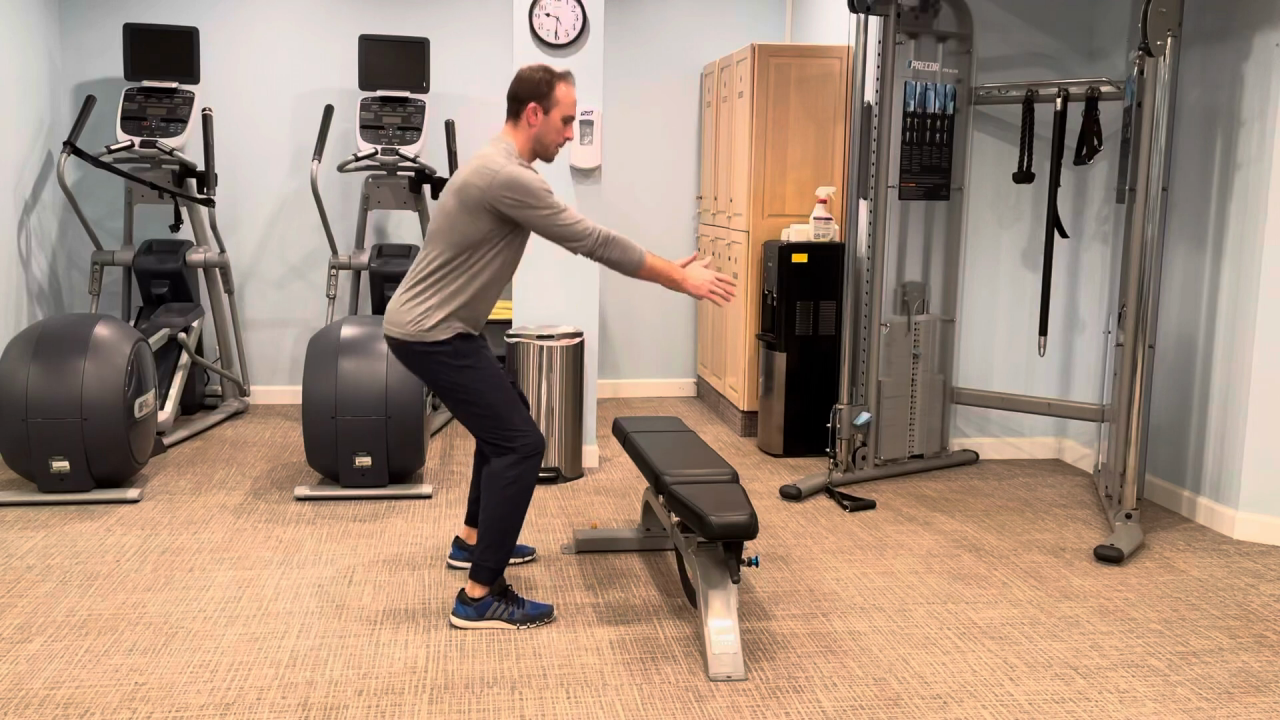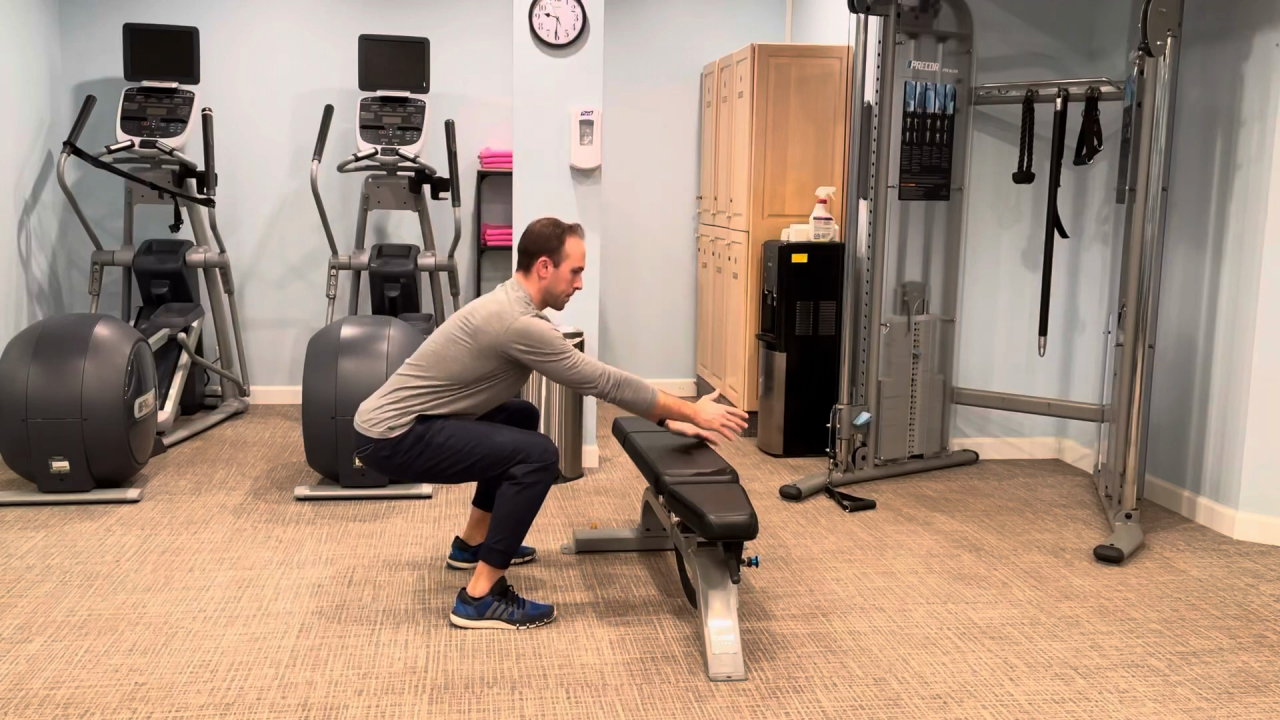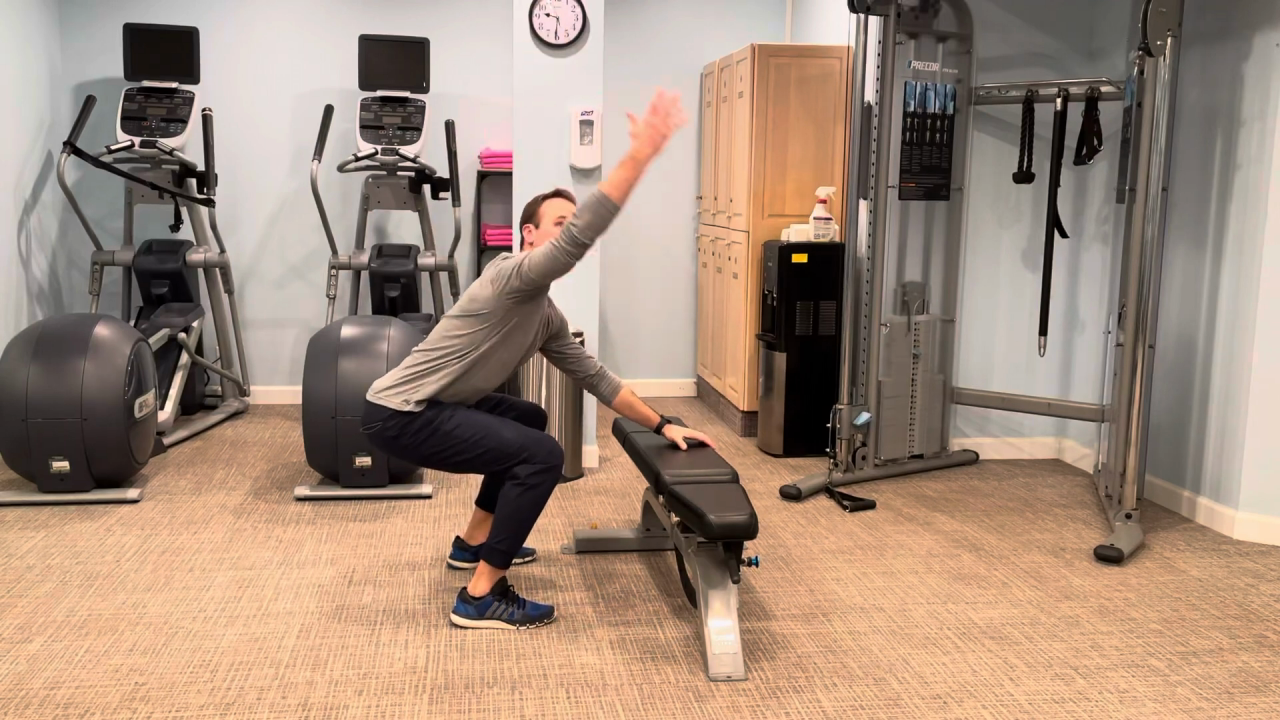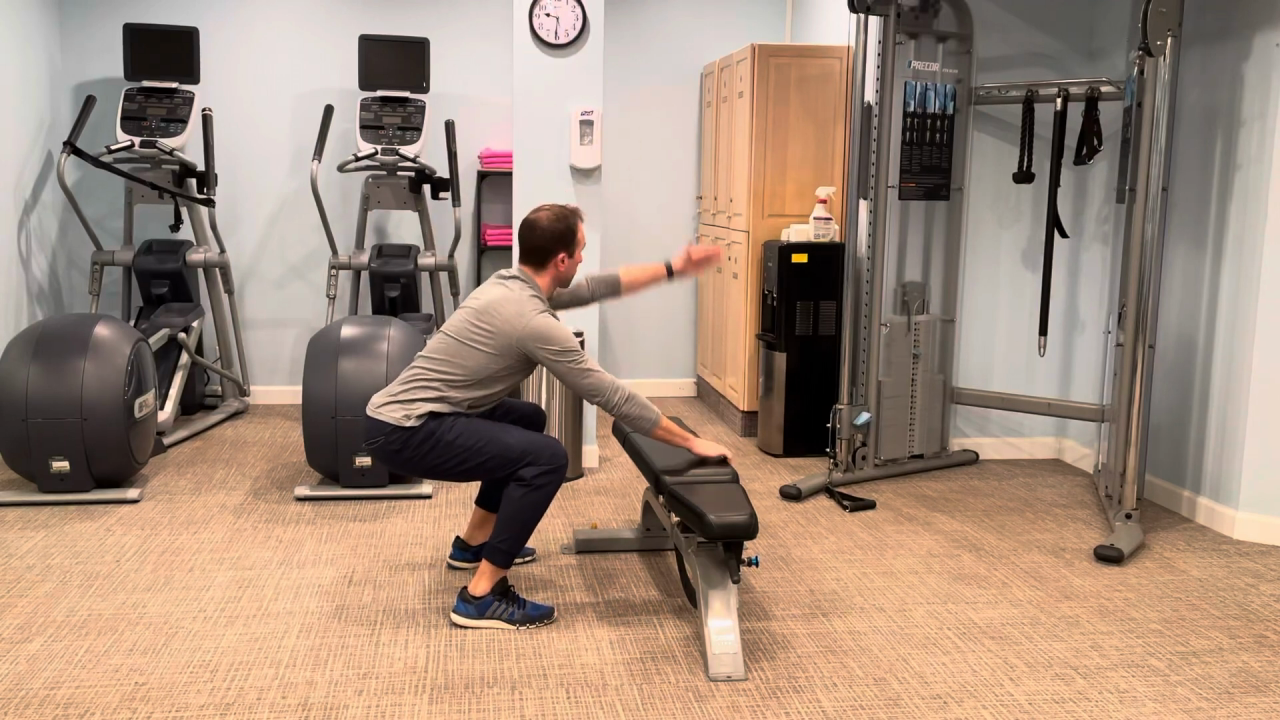
dt=1s
person 1, frame 1
left shoulder: (502, 167)
right shoulder: (505, 175)
left elbow: (583, 236)
right elbow: (590, 240)
left wrist: (664, 269)
right wrist: (678, 278)
left hip: (436, 324)
right hip: (432, 332)
left knee: (503, 423)
right knee: (519, 442)
left ankle: (473, 537)
right ankle: (480, 596)
person 1, frame 2
left shoulder: (517, 308)
right shoulder: (517, 323)
left elbow: (591, 369)
right elbow: (604, 383)
left wrist: (669, 418)
right wrist: (693, 411)
left hip: (400, 421)
right hip: (390, 437)
left knee: (520, 418)
right knee: (536, 454)
left ankle: (473, 542)
right ankle: (480, 597)
person 1, frame 3
left shoulder: (545, 315)
right shoulder: (510, 277)
left elbow: (594, 376)
right elbow: (576, 235)
left wrist: (661, 424)
right wrist: (639, 153)
left hip: (431, 407)
right hip: (399, 415)
left knee: (528, 421)
right knee: (540, 455)
left ankle: (474, 542)
right ankle: (480, 596)
person 1, frame 4
left shoulder: (512, 287)
right shoulder: (531, 321)
left elbow: (588, 289)
right elbow: (611, 395)
left wrist: (668, 269)
right wrist: (691, 442)
left hip: (405, 416)
right hip: (403, 432)
left knee: (527, 421)
right knee: (545, 457)
left ankle: (474, 542)
right ankle: (481, 597)
